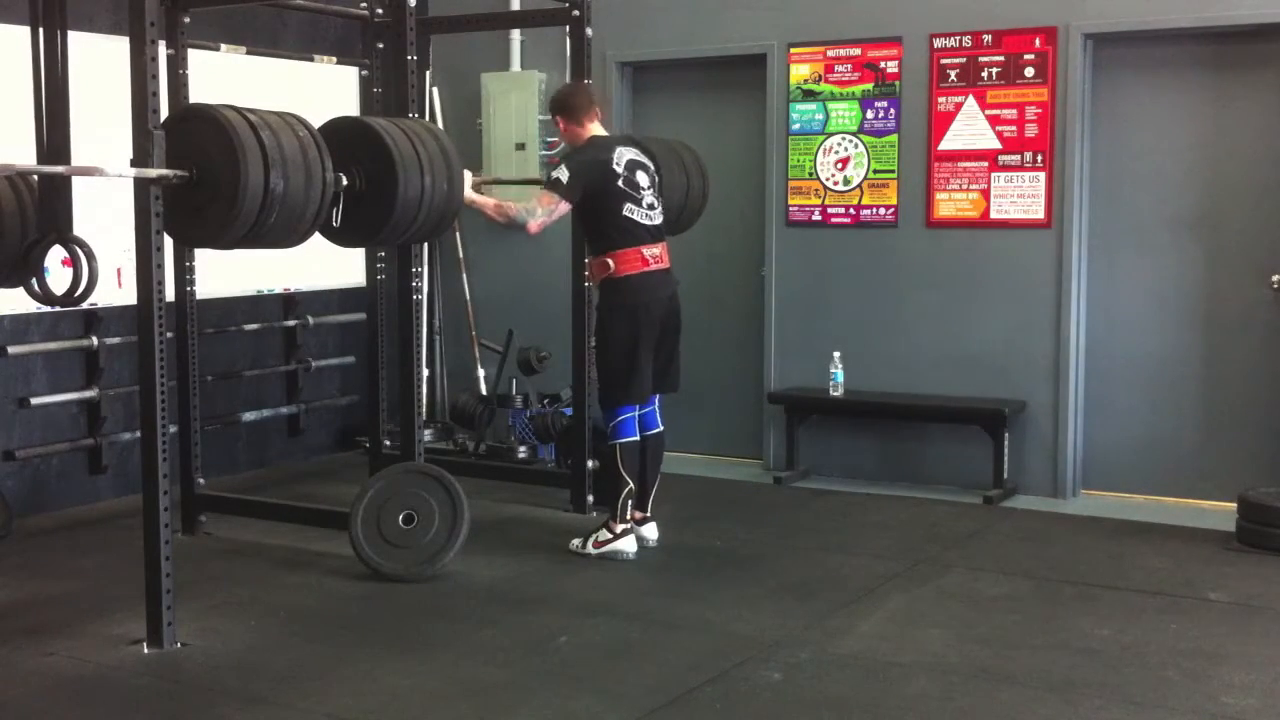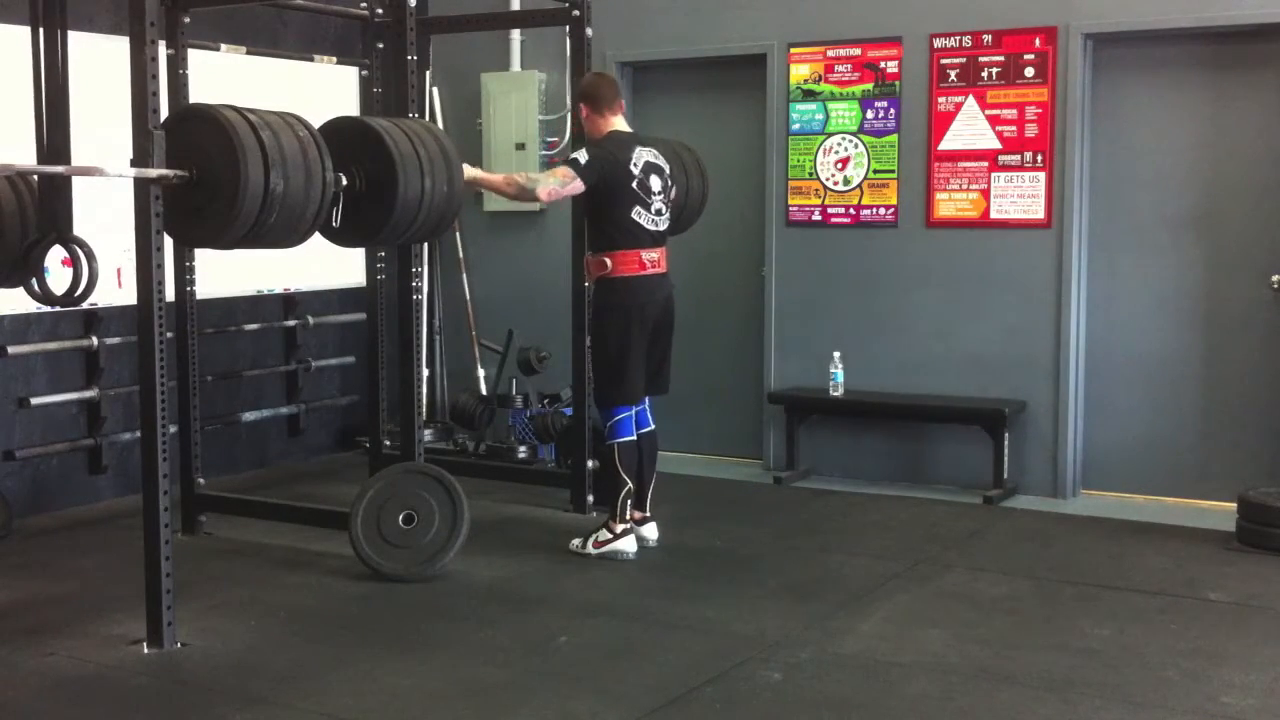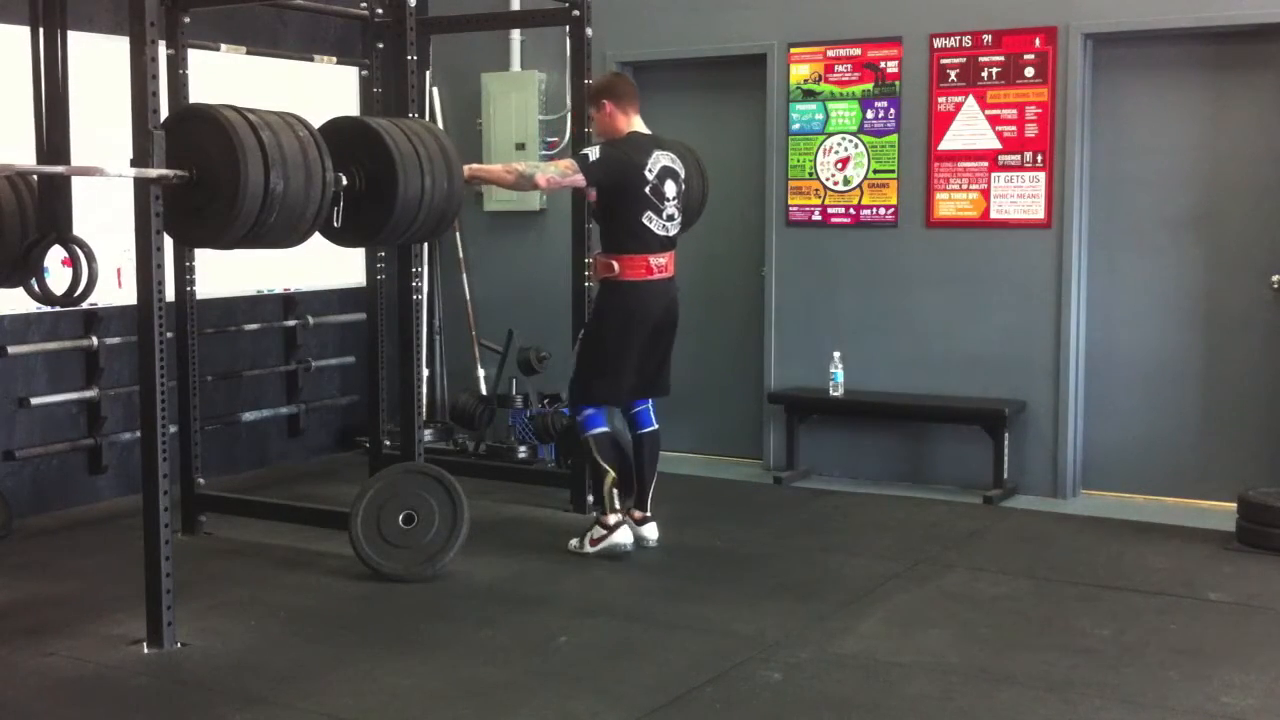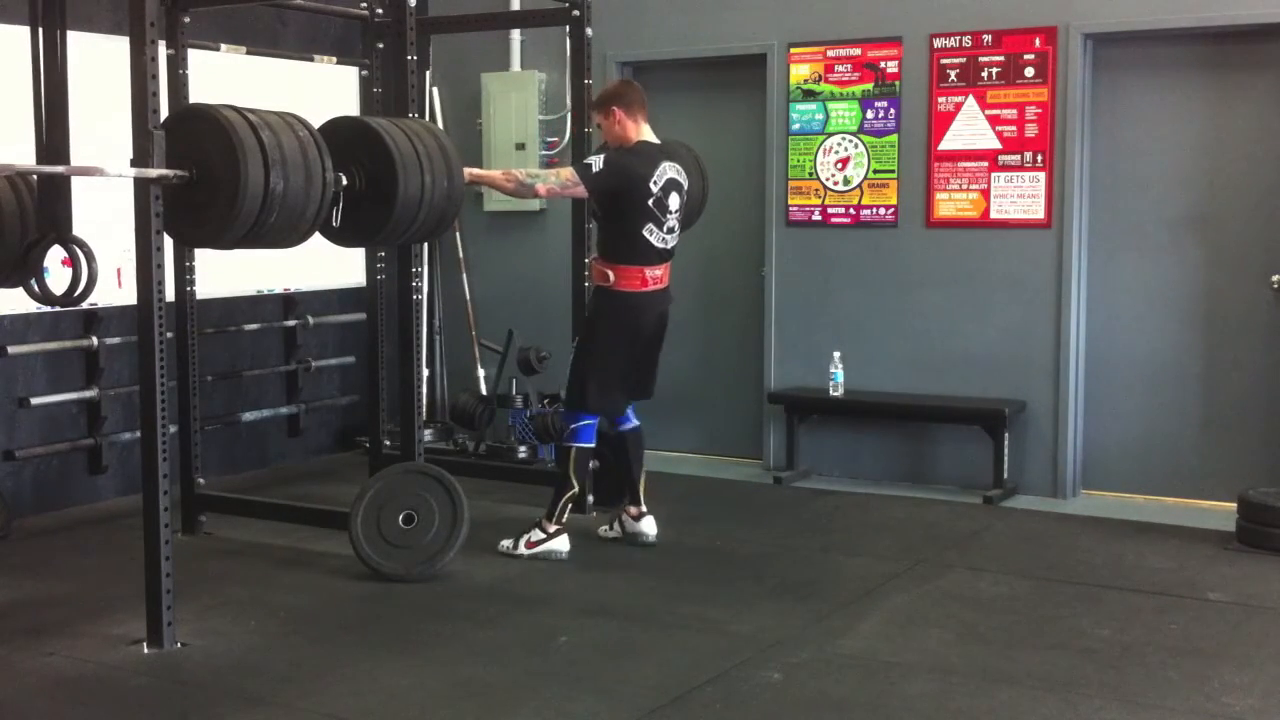
dt=0.3s
person 1, frame 1
left shoulder: (583, 161)
right shoulder: (633, 151)
left elbow: (531, 219)
left wrist: (469, 194)
left hip: (627, 292)
right hip: (662, 286)
left knee: (621, 407)
right knee: (647, 404)
left ankle: (619, 529)
right ankle: (642, 517)
person 1, frame 2
left shoulder: (602, 154)
right shoulder: (653, 154)
left elbow: (542, 189)
left wrist: (472, 176)
left hip: (623, 291)
right hip: (657, 287)
left knee: (618, 408)
right knee: (639, 403)
left ankle: (620, 529)
right ankle: (642, 517)
person 1, frame 3
left shoulder: (615, 156)
right shoulder: (668, 155)
left elbow: (541, 176)
left wrist: (470, 171)
left hip: (627, 294)
right hip: (662, 291)
left knee: (587, 404)
right knee: (639, 402)
left ankle: (612, 521)
right ankle: (641, 516)
person 1, frame 4
left shoulder: (621, 164)
right shoulder: (673, 165)
left elbow: (540, 184)
left wrist: (473, 174)
right wrist: (600, 192)
left hip: (620, 302)
right hip: (654, 301)
left knee: (582, 411)
right knee: (618, 405)
left ankle: (552, 530)
right ankle: (637, 514)
